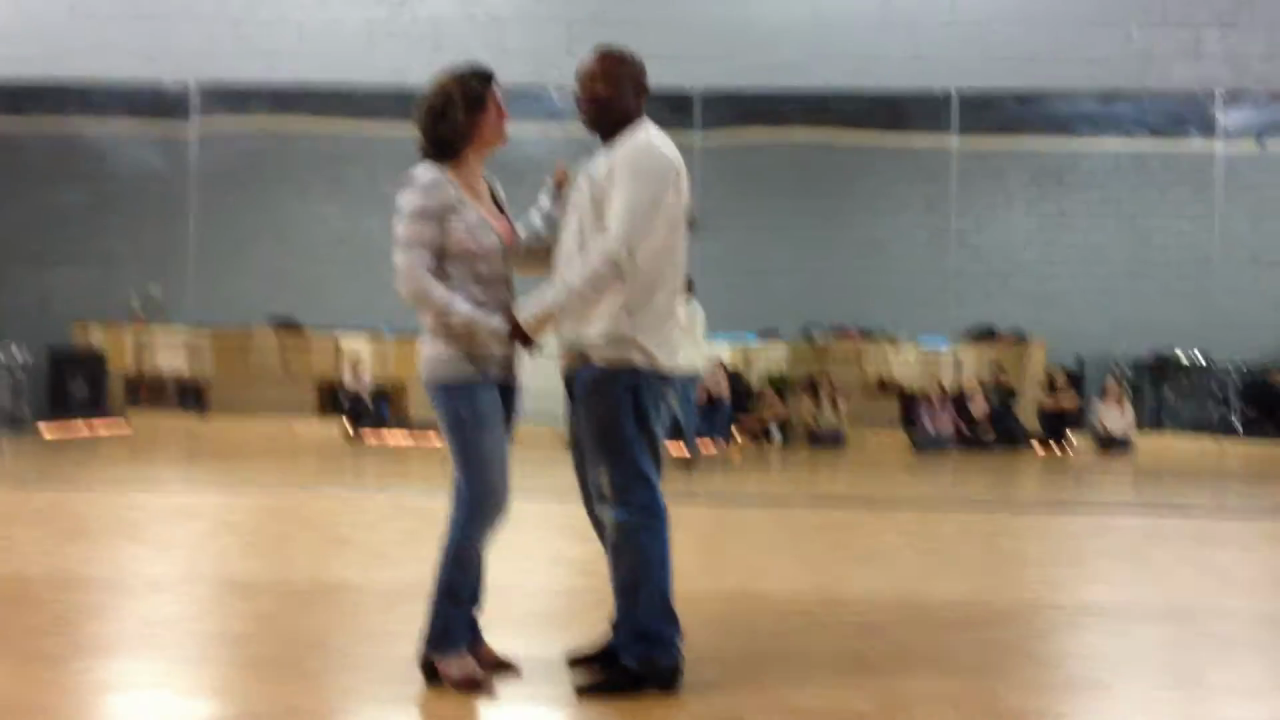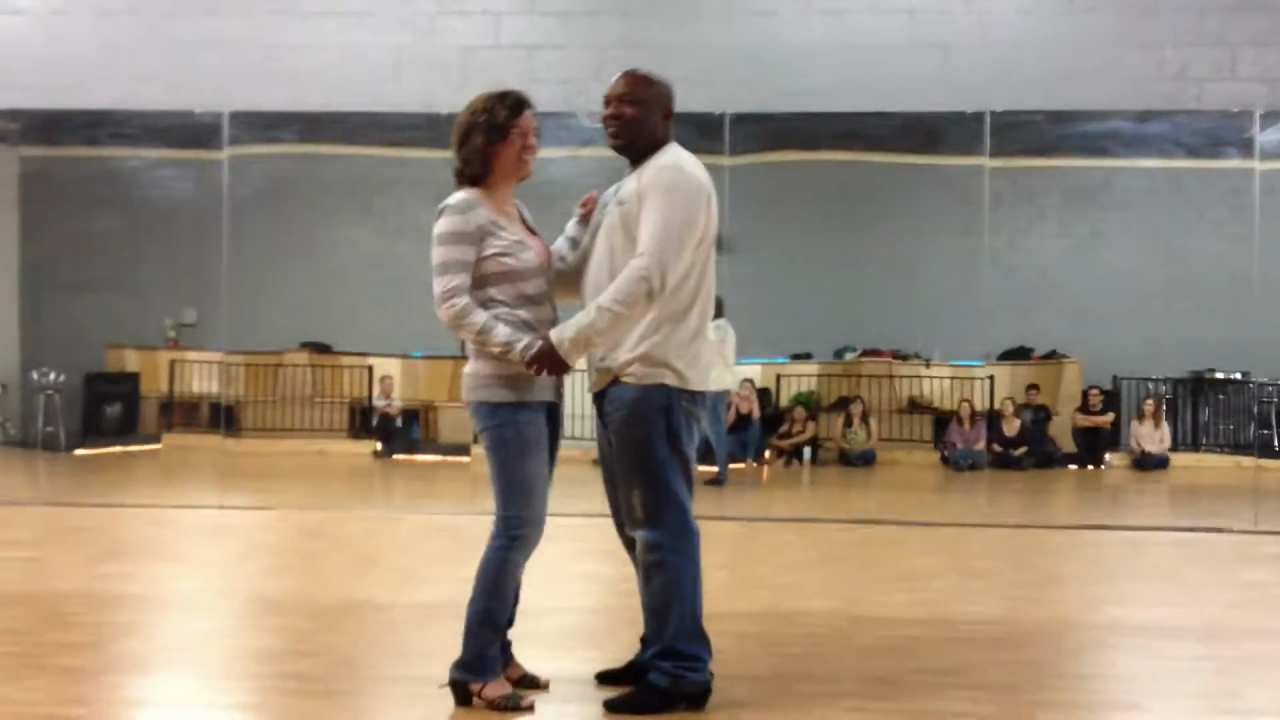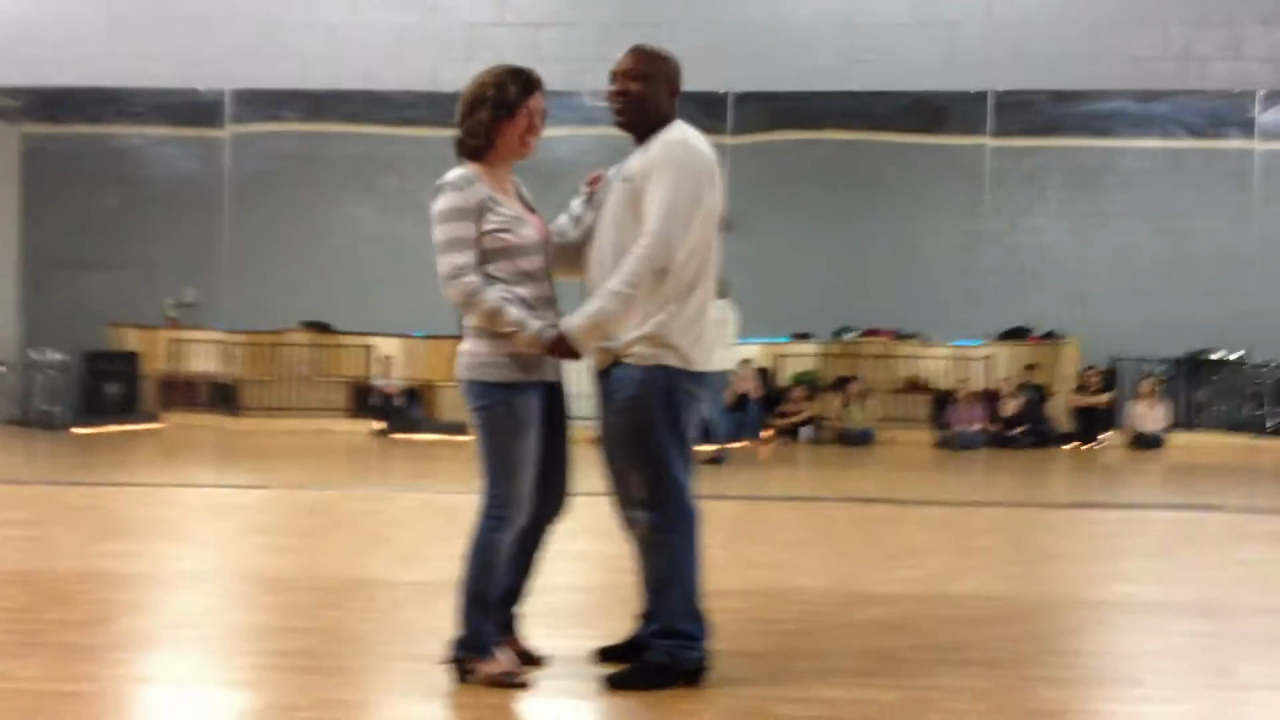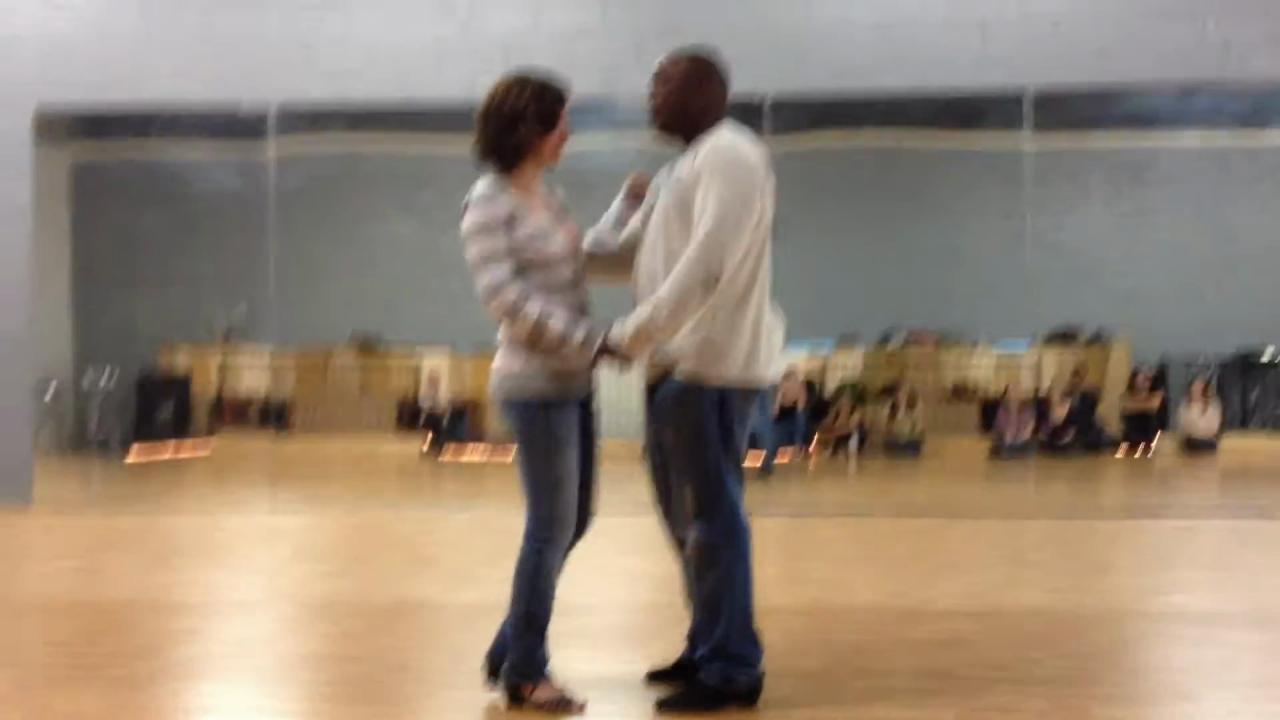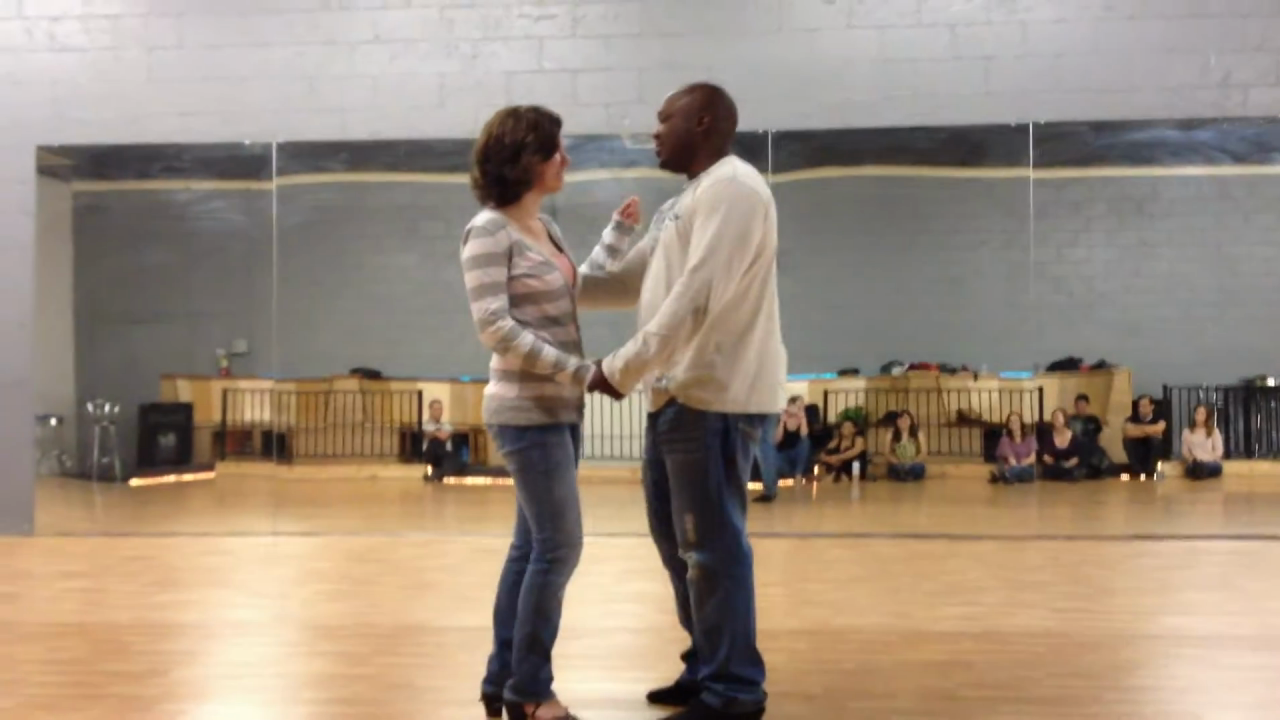
dt=0.3s
person 1, frame 1
left shoulder: (645, 154)
right shoulder: (610, 158)
left elbow: (618, 258)
left wrist: (535, 314)
left hip: (624, 359)
right hip: (599, 355)
left knee: (629, 505)
right knee: (611, 505)
left ankle: (652, 654)
right ankle: (632, 636)
person 1, frame 2
left shoulder: (674, 174)
right shoulder: (636, 182)
left elbow: (649, 278)
left wrist: (567, 340)
left hip: (654, 379)
right hip: (623, 376)
left knee: (660, 526)
right knee: (639, 527)
right ankle: (659, 653)
person 1, frame 3
left shoulder: (681, 152)
right shoulder: (637, 162)
left elbow: (657, 258)
right elbow: (603, 253)
left wrist: (582, 326)
left hip: (658, 359)
right hip: (627, 356)
left knee: (661, 504)
right knee: (642, 504)
left ankle: (679, 647)
right ankle: (659, 630)
person 1, frame 4
left shoulder: (728, 154)
right shoulder: (684, 167)
left elbow: (706, 265)
right elbow: (630, 251)
left wrist: (630, 334)
left hip: (709, 370)
right hip: (676, 368)
left knee: (710, 521)
right knee: (688, 519)
right ankle: (709, 648)
person 1, frame 5
left shoulder: (731, 188)
right shoulder: (695, 197)
left elbow: (696, 298)
right elbow: (637, 279)
left wrist: (620, 369)
left hip: (716, 399)
right hip: (682, 395)
left knee: (711, 546)
right knee: (677, 538)
right ankle: (707, 666)
person 2, frame 1
left shoulder: (490, 188)
right shoulder: (428, 186)
left elbow: (518, 252)
right elbow: (414, 280)
left wrist: (553, 199)
right wrist: (491, 326)
left hip: (496, 366)
right hip: (459, 366)
left knee: (476, 500)
right knee: (484, 497)
left ankle: (463, 634)
right ankle: (443, 643)
person 2, frame 2
left shoulder: (517, 210)
right shoulder: (462, 210)
right elbow: (452, 304)
left wrist: (581, 226)
right wrist: (524, 350)
left hip: (539, 389)
right hip: (504, 391)
left knee: (520, 526)
right knee: (520, 527)
left ankle: (495, 650)
right ankle: (475, 669)
person 2, frame 3
left shoulder: (515, 188)
right shoulder: (461, 186)
right elbow: (460, 282)
right wrist: (539, 333)
left hip: (539, 370)
right hip: (500, 369)
left knee: (545, 502)
right knee: (507, 508)
left ankle: (498, 622)
right ankle: (475, 646)
person 2, frame 4
left shoulder: (547, 196)
right shoulder: (490, 198)
left elbow: (579, 265)
right elbow: (501, 296)
right wrist: (588, 341)
left hip: (569, 381)
right hip: (534, 383)
left knee: (572, 520)
right knee: (551, 525)
left ankle: (512, 648)
person 2, frame 5
left shoulder: (544, 227)
right shoulder: (488, 231)
left elbow: (578, 294)
right elbow: (495, 328)
left wrist: (620, 232)
right wrist: (581, 371)
left hip: (557, 410)
right hip: (526, 411)
left knee: (531, 547)
right knee: (559, 546)
